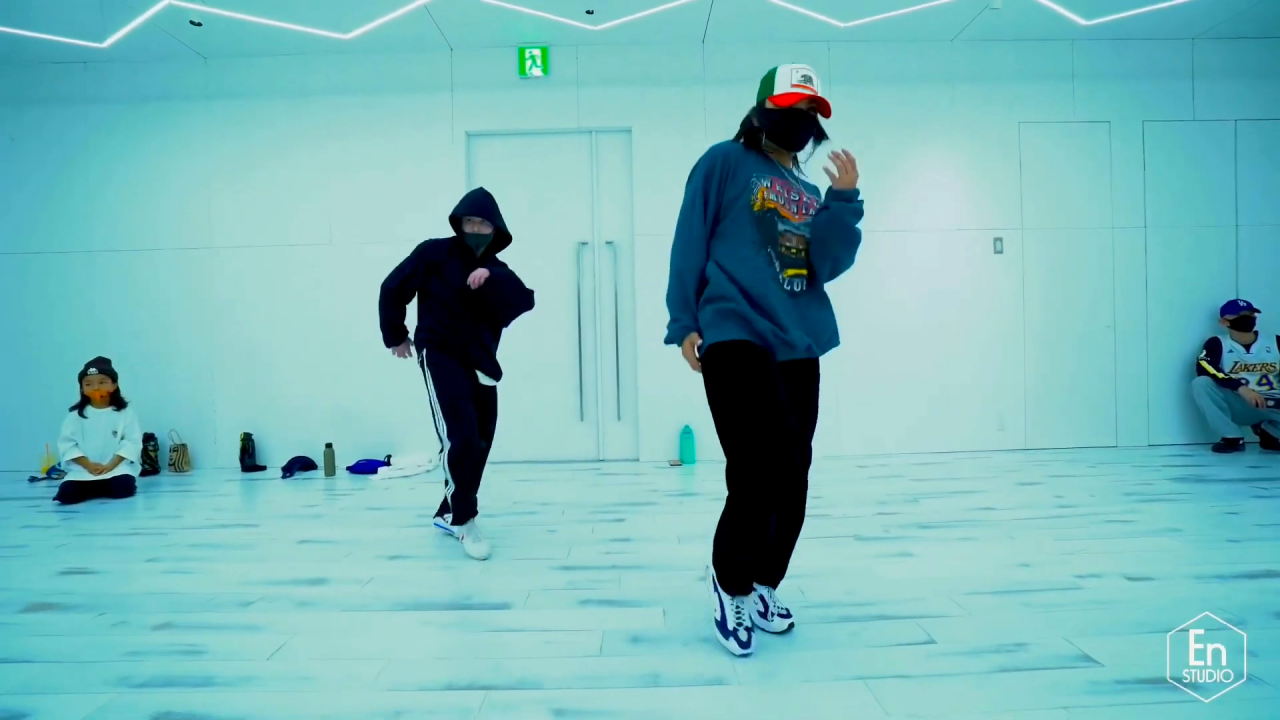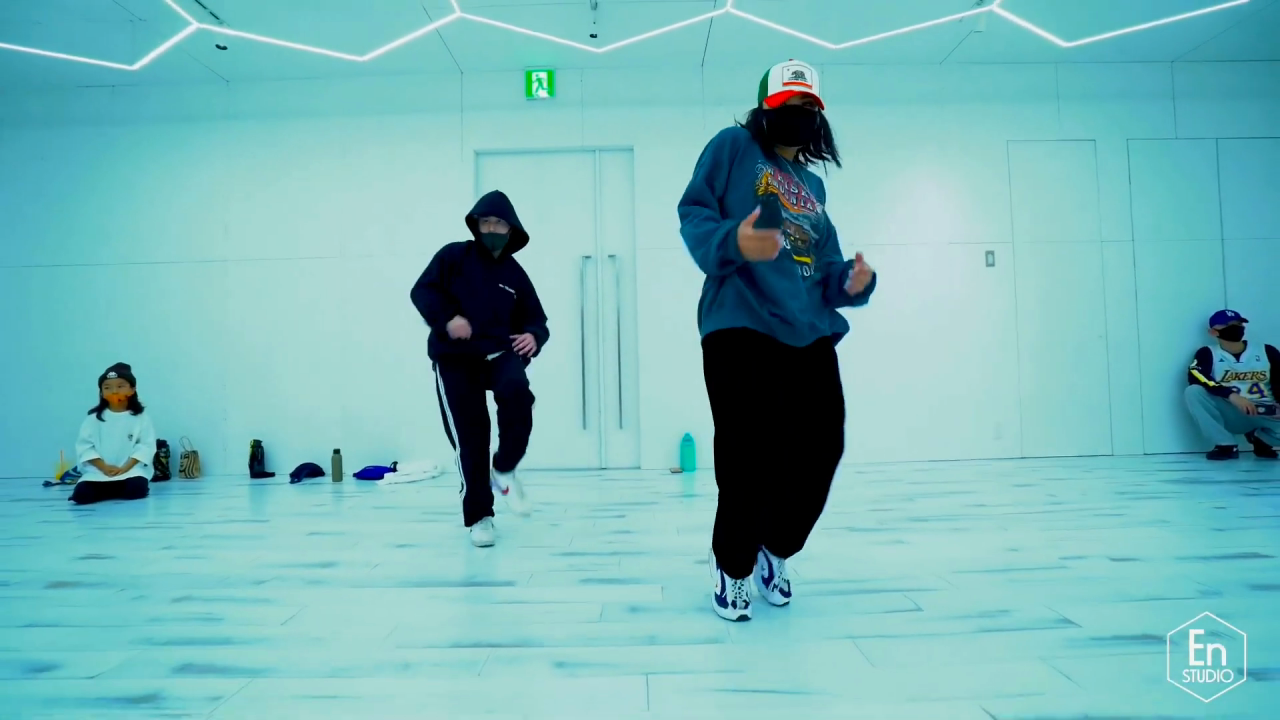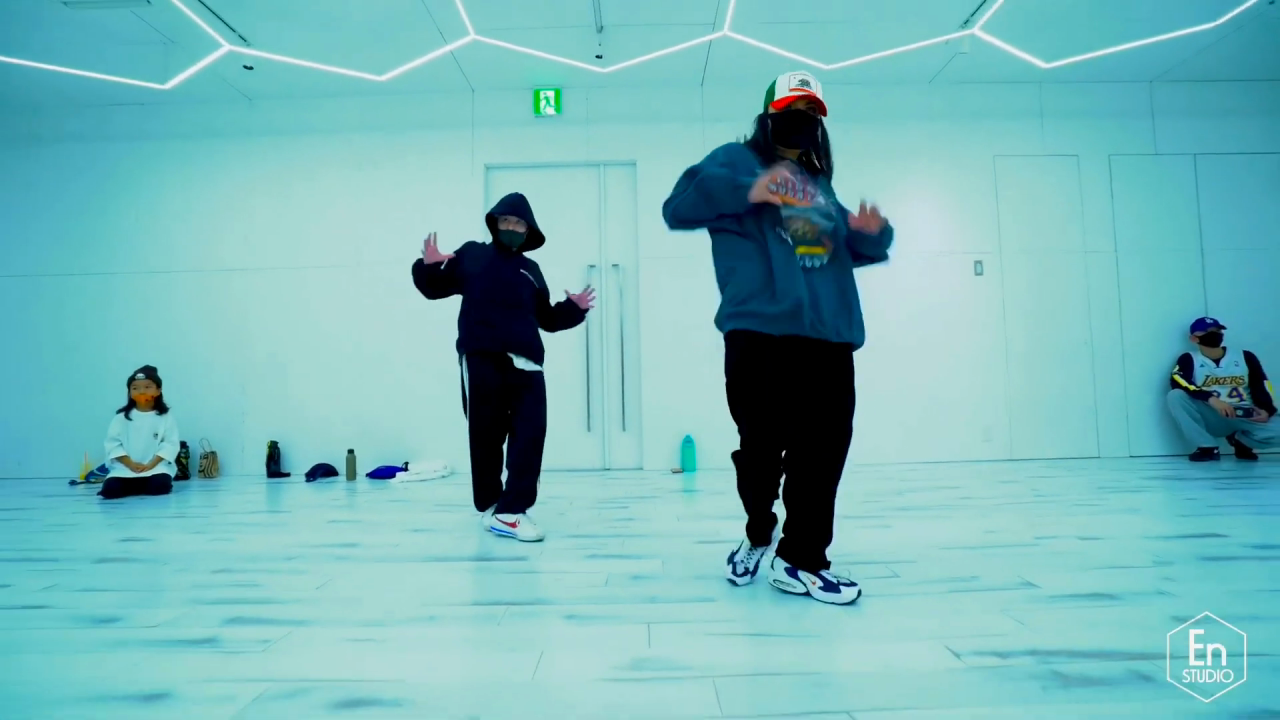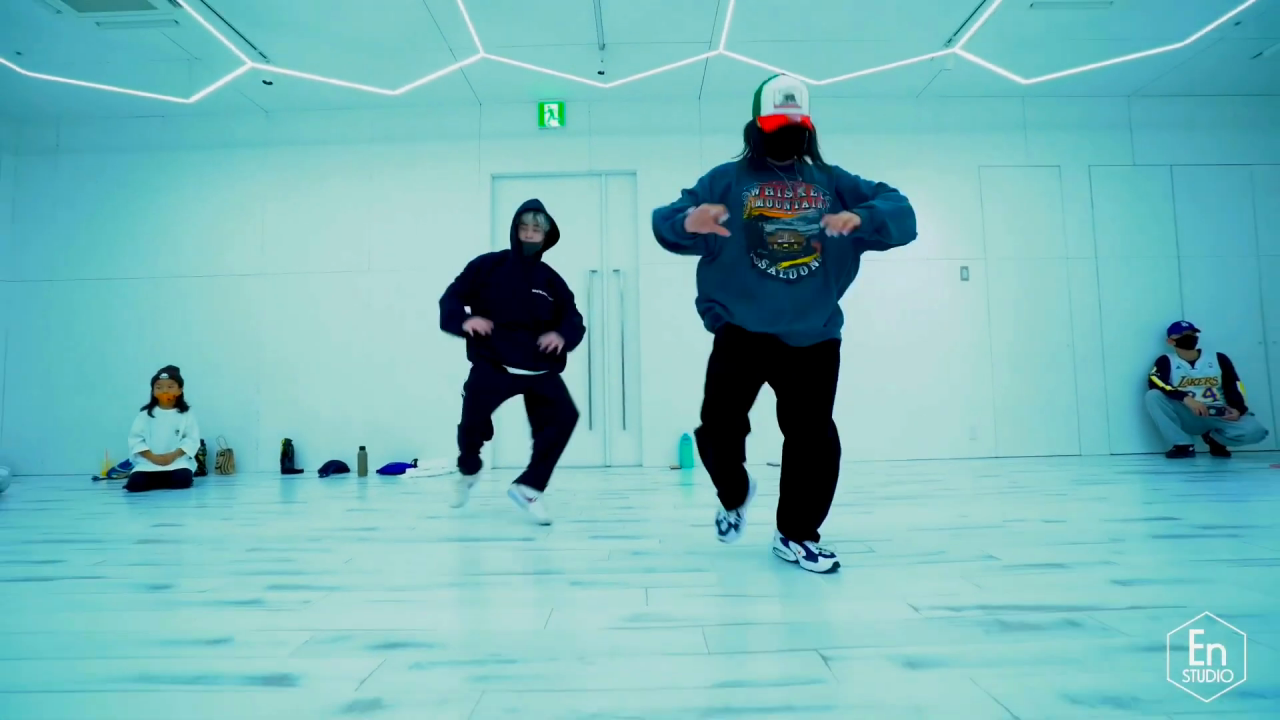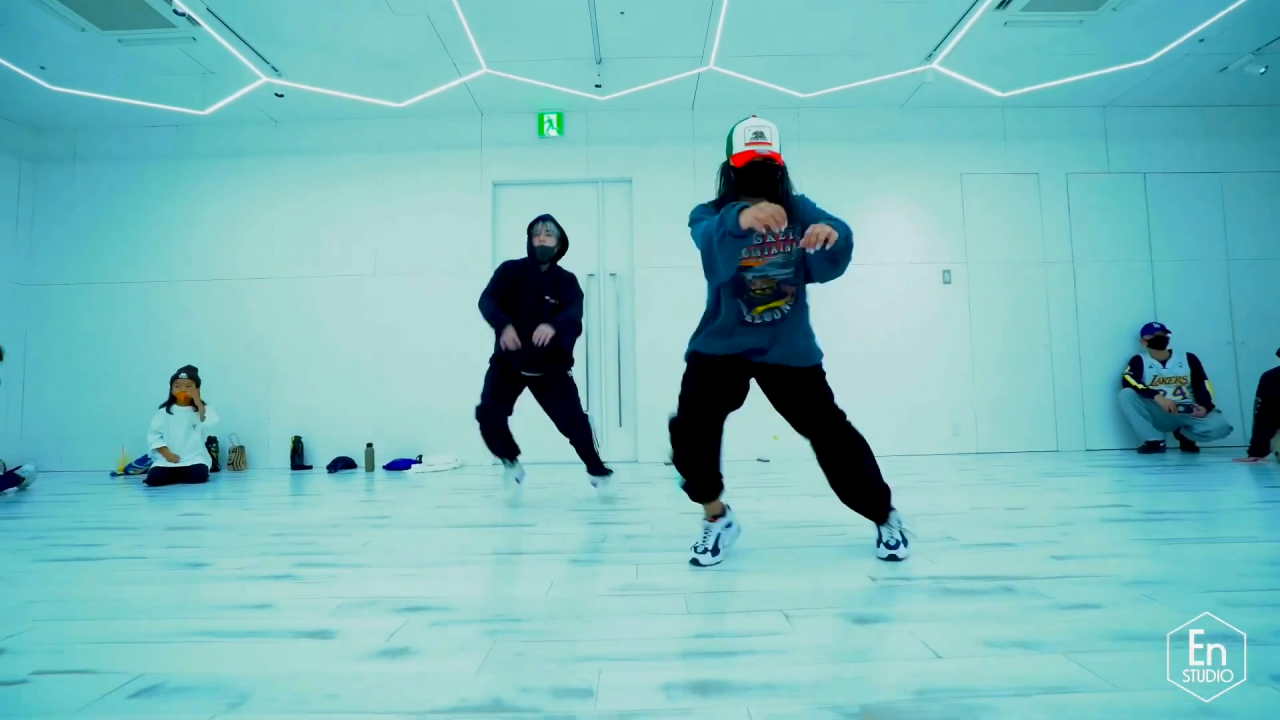
dt=0.3s
person 1, frame 1
left shoulder: (809, 193)
right shoulder: (725, 163)
left elbow: (829, 264)
right elbow: (690, 245)
left wrist: (845, 198)
right wrist: (686, 323)
left hip: (801, 345)
right hip: (738, 338)
left knee: (791, 473)
right knee: (761, 467)
left ankle: (762, 582)
person 1, frame 2
left shoulder: (813, 185)
right shoulder: (732, 147)
left elbow: (823, 265)
right elbow: (695, 216)
left wrist: (853, 280)
right wrist: (731, 241)
left hip: (810, 334)
right hip: (742, 327)
left knee: (818, 450)
right knee: (751, 459)
left ankle: (775, 551)
right ankle: (733, 568)
person 1, frame 3
left shoulder: (822, 187)
right shoulder: (739, 162)
left elbow: (860, 248)
right elbow: (679, 207)
left wrist: (872, 230)
right wrist: (745, 196)
left hip: (829, 329)
right hip: (760, 327)
left knee: (824, 450)
right knee: (763, 447)
left ankle: (800, 560)
right ankle: (759, 535)
person 1, frame 4
left shoulder: (831, 181)
right shoulder: (729, 179)
left elbow: (901, 217)
right elbow: (667, 223)
left wrist: (862, 221)
right wrist: (688, 220)
left hip: (814, 335)
right hip: (742, 330)
left knee: (814, 439)
right knee: (719, 431)
left ankle: (796, 534)
right ankle: (734, 496)
person 1, frame 5
left shoulder: (798, 209)
right shoulder: (710, 216)
left elbow: (828, 260)
right elbow: (713, 242)
left wrist: (830, 234)
right wrist: (744, 220)
left hip: (789, 353)
right hip: (720, 350)
left knee: (834, 438)
right knee: (692, 433)
left ankle: (882, 514)
right ankle: (716, 517)
person 2, frame 1
left shoulder: (496, 270)
right shoulder: (434, 254)
left elbow: (525, 300)
right elbow: (393, 290)
left wrist: (492, 279)
right wrist: (395, 335)
left hip: (481, 364)
right hip: (440, 356)
left knee: (478, 445)
right knee: (461, 434)
left ankle: (450, 512)
right ankle: (465, 520)
person 2, frame 2
left shoulder: (515, 273)
right shoulder: (454, 256)
left elbow: (534, 317)
right elbow: (423, 292)
left wrist: (534, 335)
right wrist: (446, 318)
left hip: (500, 355)
right hip: (455, 361)
left knee: (516, 394)
right knee: (469, 441)
left ankle: (504, 470)
right ankle: (478, 517)
person 2, frame 3
left shoulder: (530, 270)
right shoulder: (474, 255)
left elbow: (546, 319)
right elbow: (435, 288)
left wrist: (575, 309)
right wrist: (428, 265)
left hip: (525, 362)
right hip: (481, 359)
left knee: (530, 434)
right knee: (485, 436)
left ankle: (511, 510)
right ankle: (488, 506)
person 2, frame 4
left shoulder: (550, 280)
right shoulder: (488, 266)
left elbow: (574, 323)
right elbow: (450, 301)
left wrist: (562, 337)
right wrist: (465, 320)
left hip: (538, 368)
right hip: (492, 365)
left knee: (563, 417)
right knee: (474, 421)
left ankle: (528, 488)
right ankle: (469, 470)
person 2, frame 5
left shoulder: (566, 281)
right shoulder: (510, 270)
left elbow: (572, 318)
right elbow: (488, 301)
left wrist: (552, 327)
right wrist: (505, 323)
left hip: (551, 364)
right hip: (510, 361)
left knee: (574, 421)
right knee: (488, 413)
left ankle: (598, 472)
right ankle: (510, 461)
